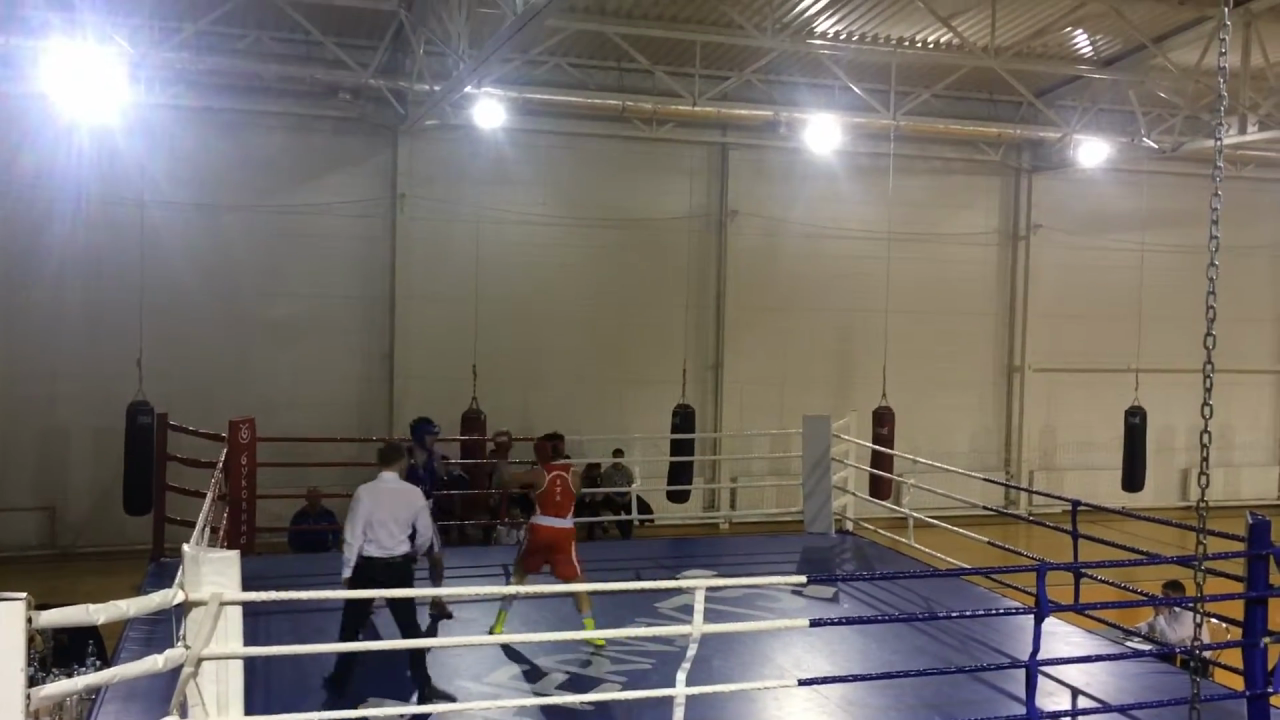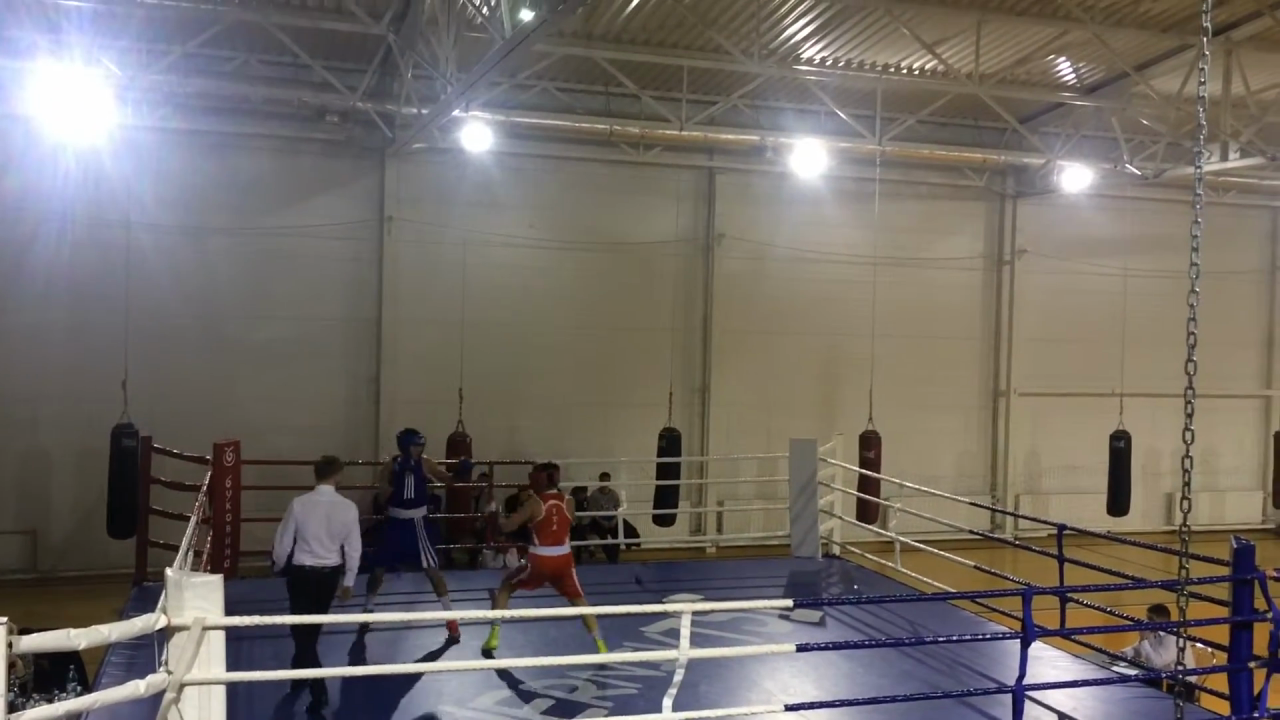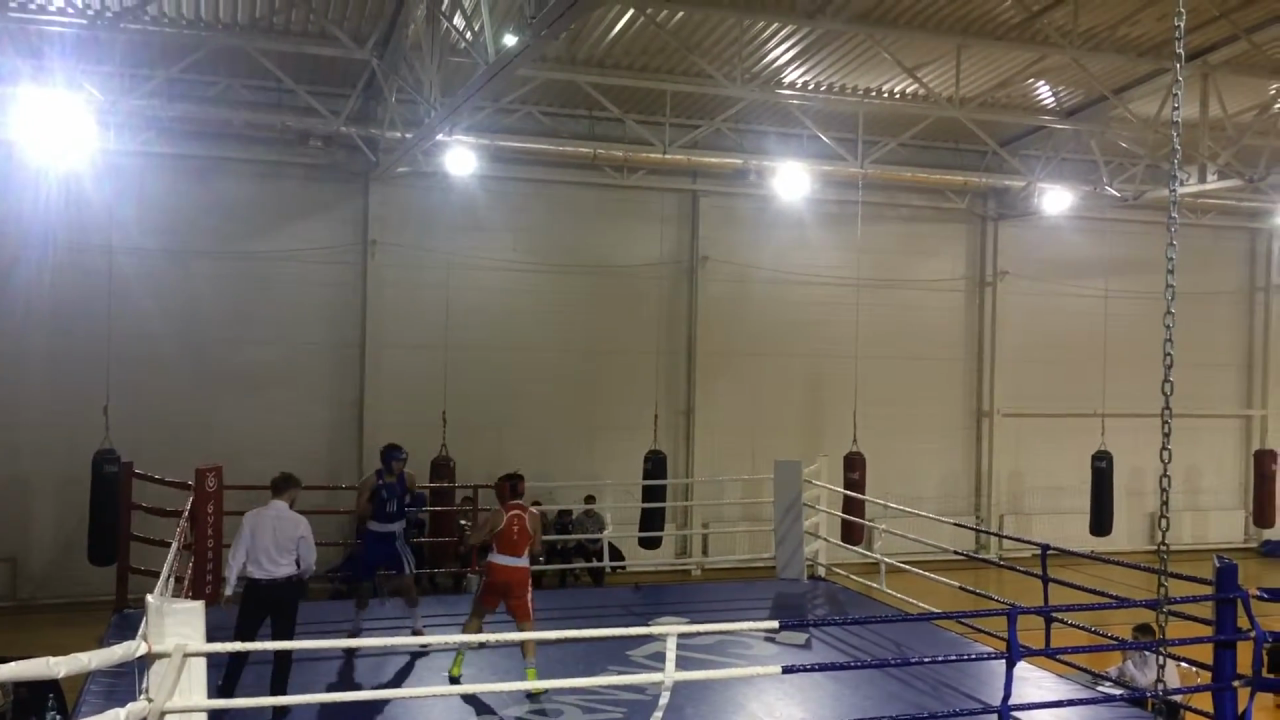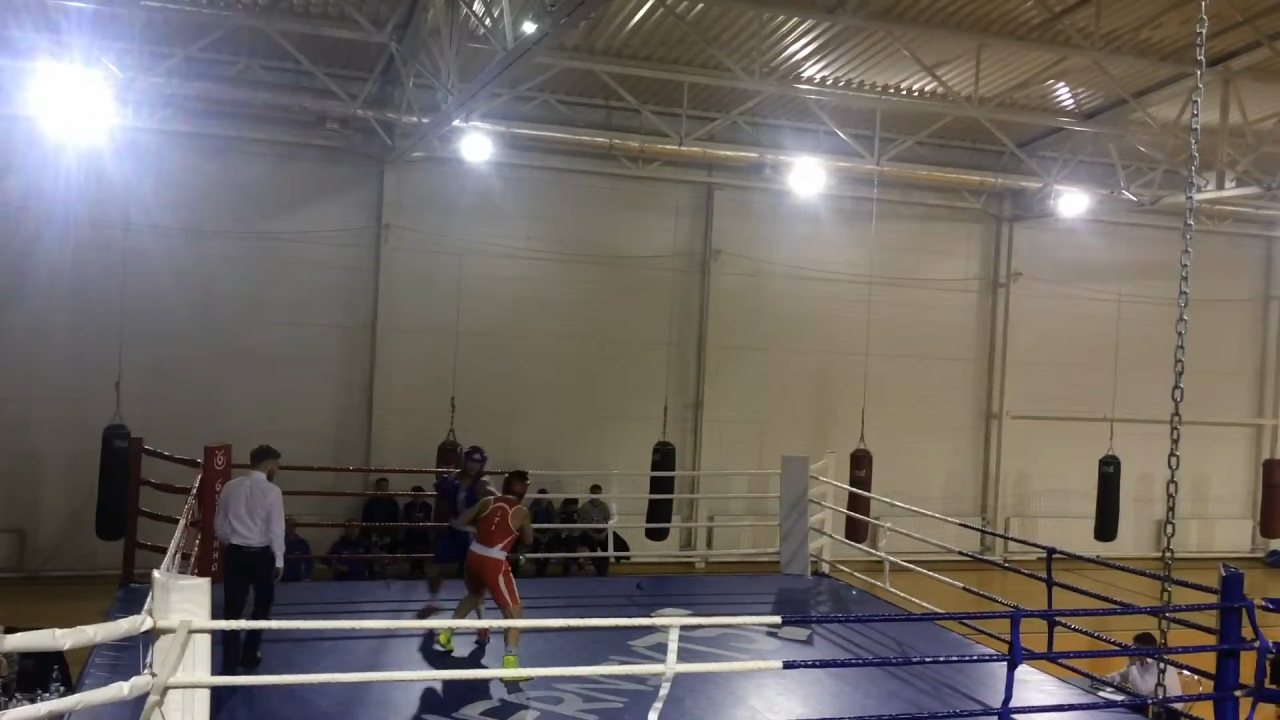
dt=0.5s
person 1, frame 1
left shoulder: (365, 492)
right shoulder: (414, 494)
left elbow: (353, 535)
right elbow: (425, 534)
left wrist: (347, 571)
right wrist: (415, 553)
left hip: (369, 566)
right hip: (400, 565)
left knee: (352, 624)
right knee: (409, 627)
left ankle: (339, 681)
right ankle: (425, 687)
person 1, frame 2
left shoulder: (299, 504)
right shoulder: (348, 507)
left elbow: (283, 542)
right elbow: (353, 549)
left wrist: (279, 565)
right wrist: (348, 580)
left hip: (301, 574)
right hip: (330, 574)
left knee: (302, 633)
right knee: (312, 630)
left ankle: (318, 691)
right ankle: (301, 676)
person 1, frame 3
left shoulder: (251, 518)
right shoulder: (299, 522)
left elbow: (237, 555)
right elbow: (309, 561)
left wrist: (229, 587)
right wrist: (300, 577)
left hip: (256, 587)
right hip: (286, 588)
left knee: (243, 641)
right knee: (283, 647)
left ankle: (226, 691)
person 1, frame 4
left shoulder: (230, 487)
right shoulder: (271, 491)
left elbow: (220, 526)
right elbow: (276, 529)
right wrist: (279, 560)
left hip: (235, 553)
right hip: (262, 555)
left knee: (233, 609)
right knee: (263, 604)
left ankle: (230, 663)
right ankle: (248, 654)
person 2, frame 1
left shoulder: (538, 473)
right shoulder: (574, 475)
left elbow: (507, 480)
left wrist: (500, 460)
left hip: (539, 531)
right hip: (564, 534)
left knee: (519, 575)
right knee: (577, 583)
left ankle: (499, 624)
right ankle: (590, 631)
person 2, frame 2
left shoulder: (534, 503)
right shoulder: (567, 503)
left elbow: (507, 526)
left wrist: (495, 515)
left hip: (539, 561)
right hip: (563, 560)
left knee: (504, 588)
right knee: (581, 603)
left ankle: (494, 638)
right ankle: (601, 649)
person 2, frame 3
left shoulder: (496, 514)
right shoulder: (533, 516)
left elbow: (472, 541)
right elbow: (537, 550)
left wrist: (479, 527)
left hip: (496, 570)
right hip: (520, 574)
left knee: (476, 617)
right knee: (526, 627)
left ankle: (456, 666)
right ankle: (531, 678)
person 2, frame 4
left shoulder: (487, 502)
right shoulder: (521, 512)
left elbow: (459, 523)
right elbow: (528, 540)
left hip: (474, 557)
right hip: (494, 564)
left knee: (475, 593)
right knee: (514, 614)
left ankle: (446, 633)
right ankle: (510, 666)
person 3, frame 1
left shoulder: (433, 455)
right shoulder: (405, 457)
left elbow: (438, 480)
right wrist: (417, 479)
left knee: (437, 559)
left ankle: (436, 599)
person 3, frame 2
left shoulder: (425, 463)
right shoulder: (390, 466)
left elbow: (447, 480)
right elbow: (382, 498)
left wrist: (460, 471)
right wrist: (396, 477)
left hip: (417, 524)
right hip: (395, 523)
left knee: (433, 571)
right knee: (379, 569)
left ankle: (450, 617)
right ankle: (368, 609)
person 3, frame 3
left shoulder: (407, 478)
right shoulder: (371, 480)
left elbow: (417, 499)
right elbow: (359, 512)
left wrist: (417, 500)
right wrist: (379, 500)
left hip: (396, 536)
right hip: (374, 536)
left knee: (408, 582)
right knee: (365, 585)
left ankle: (417, 628)
right ankle: (357, 626)
person 3, frame 4
left shoulder: (483, 485)
right shoulder: (453, 480)
right elbow: (443, 512)
right wrist: (443, 494)
right hip: (454, 531)
right knee: (435, 572)
left ankle: (480, 616)
right ankle: (433, 602)
